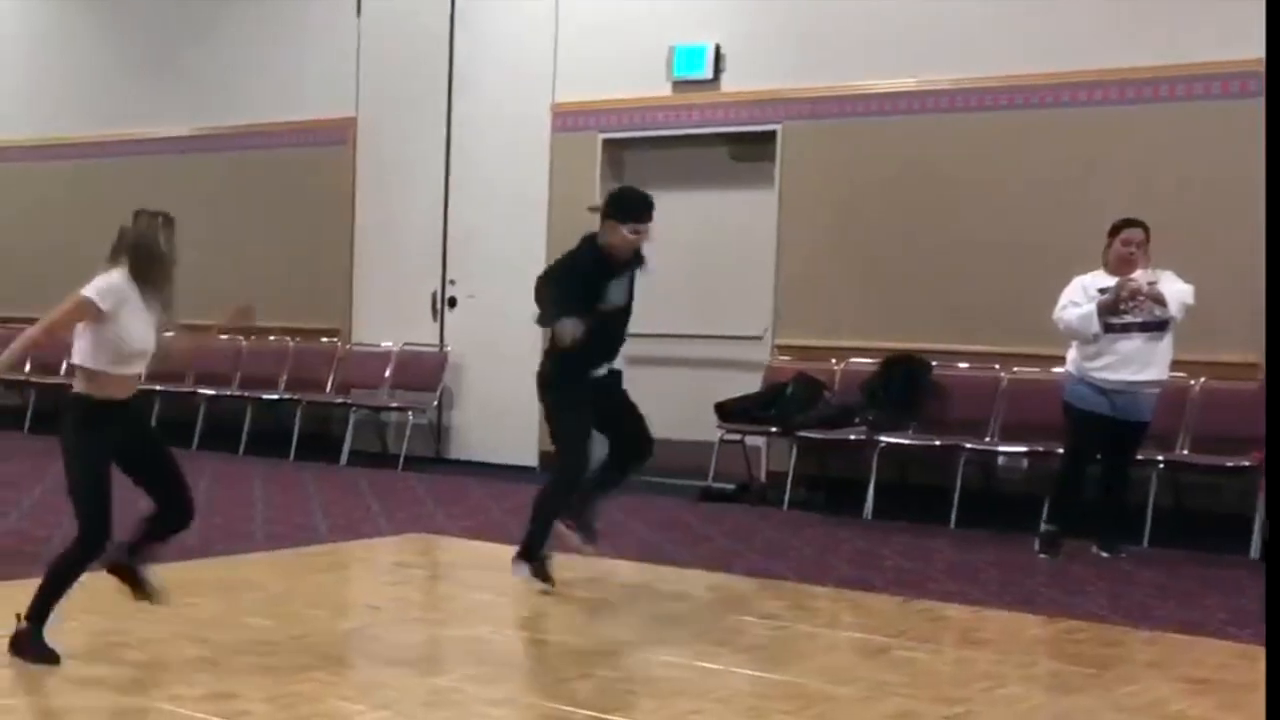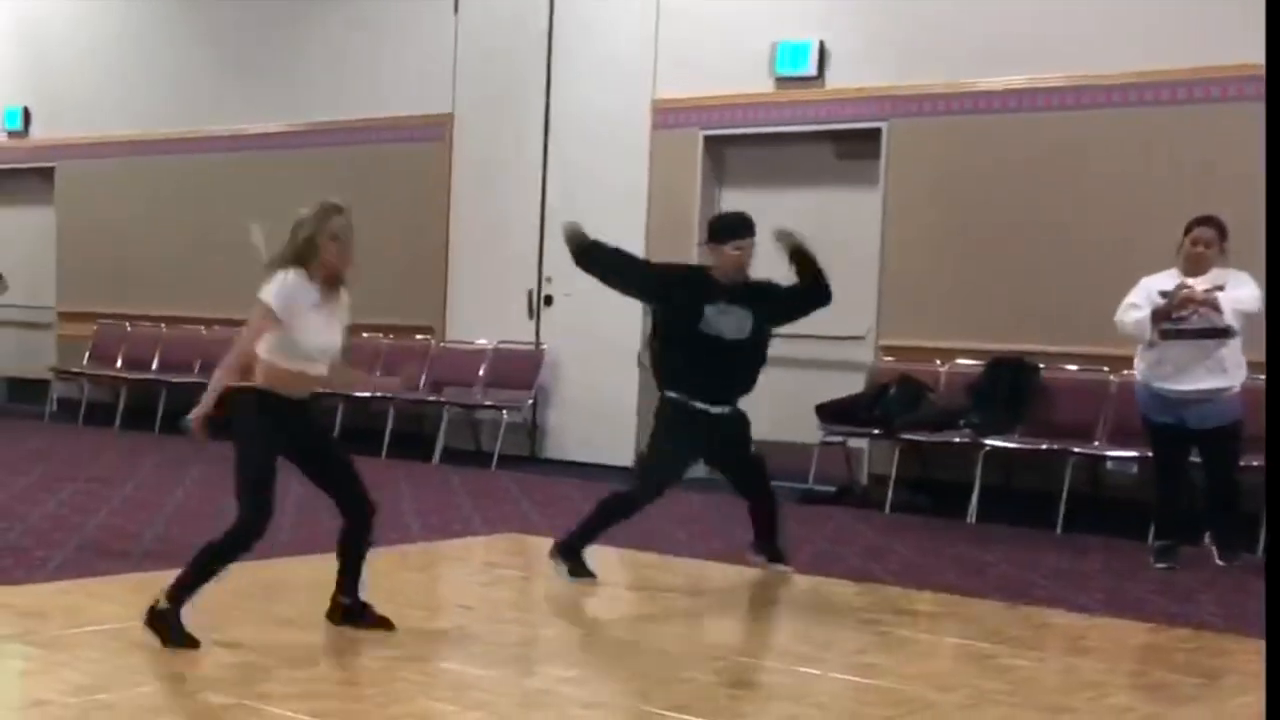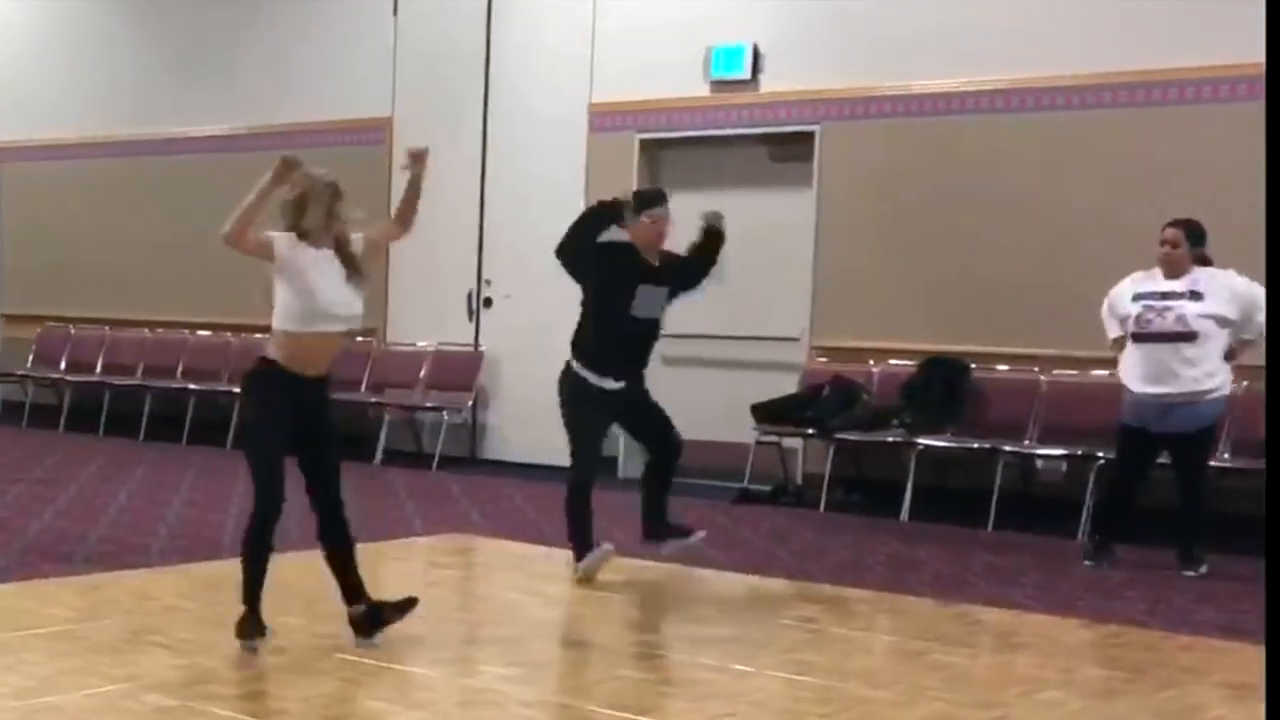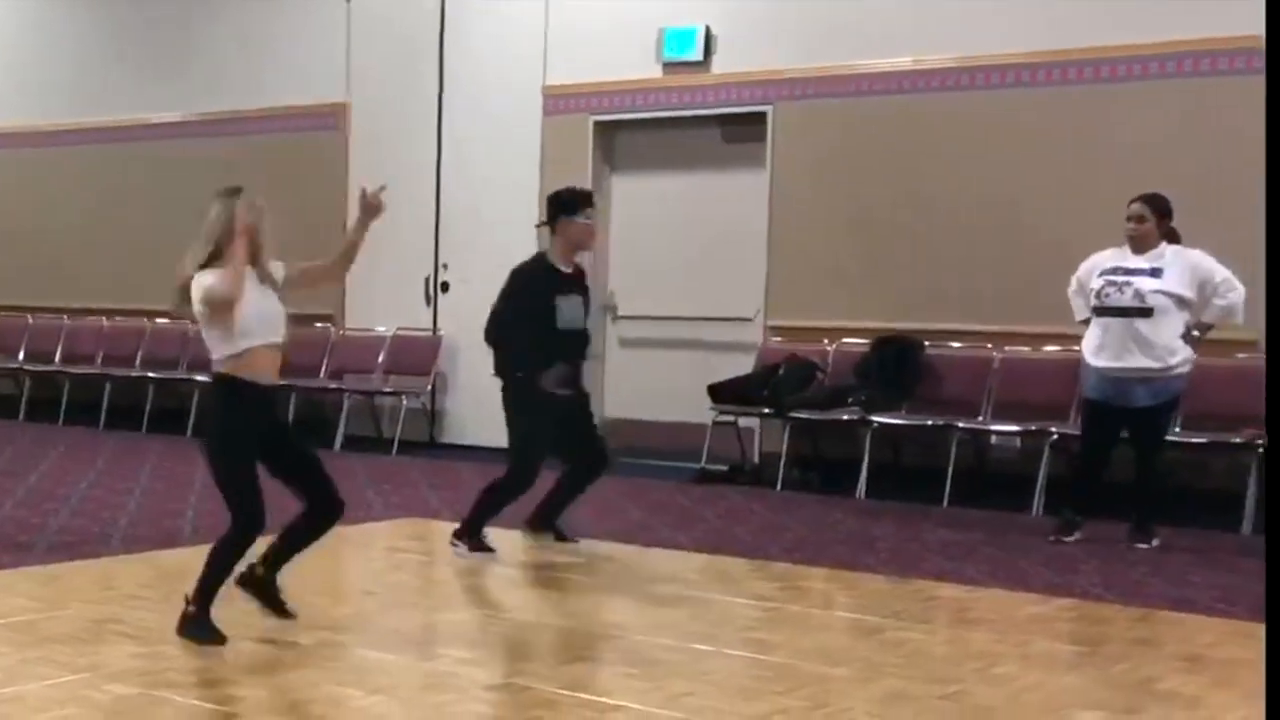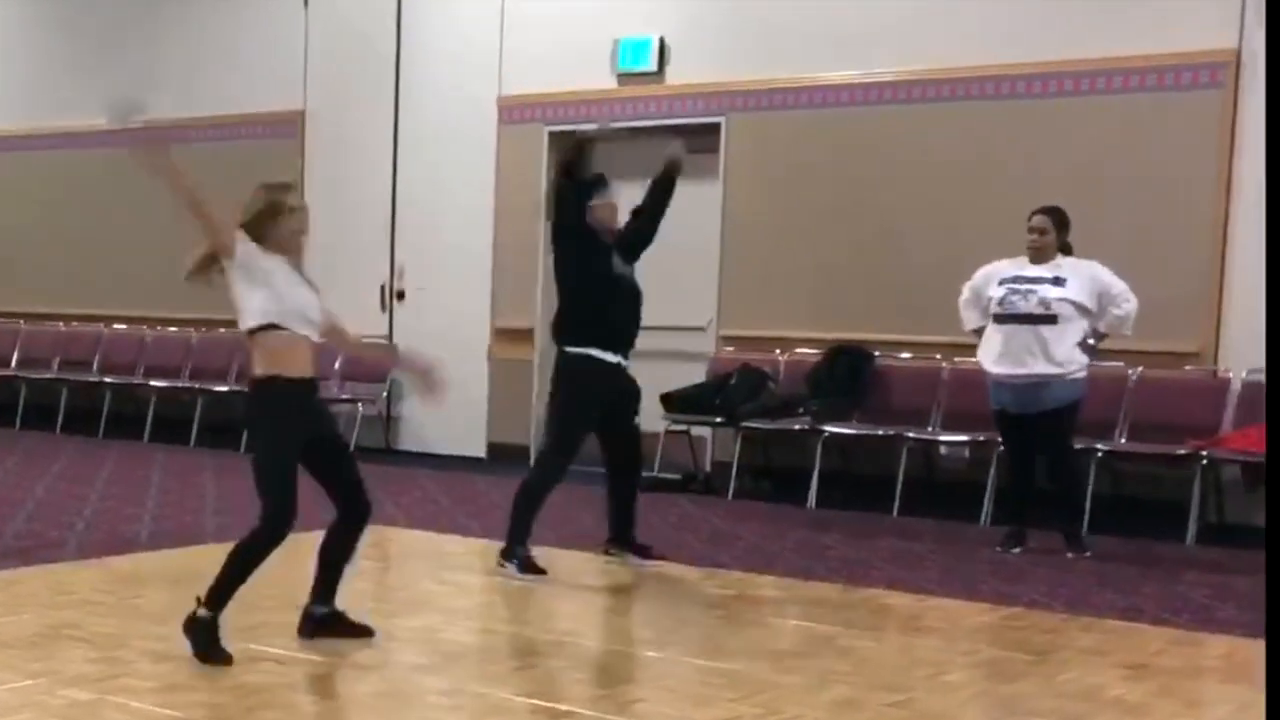
dt=1s
person 1, frame 1
left shoulder: (141, 294)
right shoulder: (112, 286)
right elbow: (46, 328)
left hip: (130, 416)
right hip: (89, 418)
left knee: (179, 507)
right knee: (93, 536)
left ankle: (126, 559)
person 1, frame 2
left shoulder: (337, 299)
right shoulder: (290, 285)
right elbow: (244, 347)
left wrist: (373, 383)
right wrist: (208, 401)
left hip: (301, 416)
right hip: (264, 412)
left knee: (361, 508)
right knee: (251, 524)
left ankle: (346, 602)
right ankle: (168, 608)
person 1, frame 3
left shoulder: (348, 248)
right shoulder: (287, 249)
left elbow: (400, 225)
right elbow: (232, 237)
left wrist: (416, 176)
right wrist: (273, 180)
left hip: (312, 390)
right hip: (272, 385)
left knee: (329, 506)
right knee: (269, 502)
left ankle: (362, 609)
right ankle: (251, 610)
person 1, frame 4
left shoulder: (268, 273)
right shoulder: (209, 280)
left elbow: (334, 272)
right elbow: (228, 296)
left wrist: (364, 222)
right wrist: (242, 233)
left hip: (266, 408)
right hip: (231, 407)
left knee: (328, 504)
right knee: (249, 520)
left ankle: (261, 573)
right ankle: (196, 611)
person 1, frame 5
left shoulder: (296, 280)
right shoulder: (245, 257)
left elbow: (342, 338)
right elbow: (201, 211)
left wrist: (402, 361)
right wrist: (165, 166)
left hip: (307, 403)
right hip: (273, 402)
left knee: (355, 506)
right knee: (277, 521)
left ankle: (320, 610)
right ankle: (205, 616)
person 2, frame 1
left shoulder: (622, 256)
right shoulder: (582, 261)
right elbow: (550, 288)
right wrist: (561, 319)
left hip: (601, 376)
right hip: (565, 380)
left knee: (636, 446)
right knee: (571, 469)
left ankle: (575, 510)
right ankle: (531, 553)
person 2, frame 2
left shoulder: (762, 298)
right shoulder: (679, 283)
left elbow: (818, 296)
right elbow: (624, 269)
left wrist: (799, 253)
right wrist: (581, 245)
left hip: (724, 417)
right hip: (681, 411)
left knee: (757, 487)
right knee: (645, 489)
left ankle: (766, 547)
right ankle: (571, 548)
person 2, frame 3
left shoulder: (668, 268)
right shoulder: (610, 259)
left elbow: (693, 271)
right elbow: (568, 251)
left wrist: (713, 235)
right wrist: (611, 211)
left hip: (626, 386)
right hip: (585, 385)
left knee: (667, 448)
right knee: (586, 466)
left ankle: (656, 526)
right ankle: (583, 550)
person 2, frame 4
left shoulder: (577, 276)
right shoulder: (530, 276)
right elbow: (498, 333)
right wrist: (538, 372)
left hip: (567, 391)
right hip: (529, 391)
left knee: (592, 458)
right knee: (523, 474)
left ankle: (542, 520)
right ankle: (467, 532)
person 2, frame 5
left shoulder: (619, 246)
right shoulder: (574, 241)
left elbow: (647, 216)
right elbow: (567, 191)
left wrist: (668, 173)
right wrist: (581, 149)
left hip: (612, 370)
right hip: (582, 366)
left knee: (627, 458)
right knee: (554, 459)
left ankle: (620, 539)
right ankle: (514, 548)
person 3, frame 1
left shoulder: (1161, 279)
right shoulder: (1085, 283)
left elbow: (1183, 297)
right elbow: (1066, 321)
left wrist: (1149, 293)
right wrist: (1107, 303)
left hip: (1138, 393)
right hip: (1089, 388)
left knee: (1118, 467)
right knee: (1076, 460)
left ankle: (1107, 536)
right ankle: (1052, 528)
person 3, frame 2
left shoulder: (1235, 280)
right shoulder: (1154, 283)
left elbow: (1248, 302)
right elbow: (1127, 321)
left wrist: (1204, 298)
right wrist: (1166, 309)
left hip: (1217, 398)
right hip: (1162, 396)
left knee: (1223, 473)
right knee: (1169, 474)
left ankle: (1222, 538)
right ankle: (1166, 542)
person 3, frame 3
left shoulder: (1221, 284)
right shoulder: (1136, 284)
left elbow: (1260, 307)
right elbow: (1110, 310)
left wrist: (1238, 346)
right wrist: (1120, 344)
left hip: (1197, 402)
right hip: (1141, 401)
left knee: (1191, 481)
right knee: (1126, 475)
left ankle: (1190, 551)
right ankle: (1101, 540)
person 3, frame 4
left shoulder: (1187, 262)
right shoulder: (1103, 261)
left elbow: (1230, 293)
right elbow: (1077, 289)
left wrist: (1194, 333)
left hip: (1156, 378)
right hip: (1102, 374)
left knee: (1147, 455)
right knee: (1092, 449)
left ankle: (1144, 525)
right ankle: (1072, 516)
person 3, frame 5
left shoulder: (1086, 273)
right shoulder: (999, 271)
left elbow: (1124, 303)
right elbow: (969, 299)
left wrist: (1091, 341)
right wrist: (986, 338)
left hip: (1058, 383)
right hip: (1007, 382)
left knee: (1059, 458)
right knee: (1018, 460)
left ankle: (1073, 531)
right ankle: (1017, 528)
